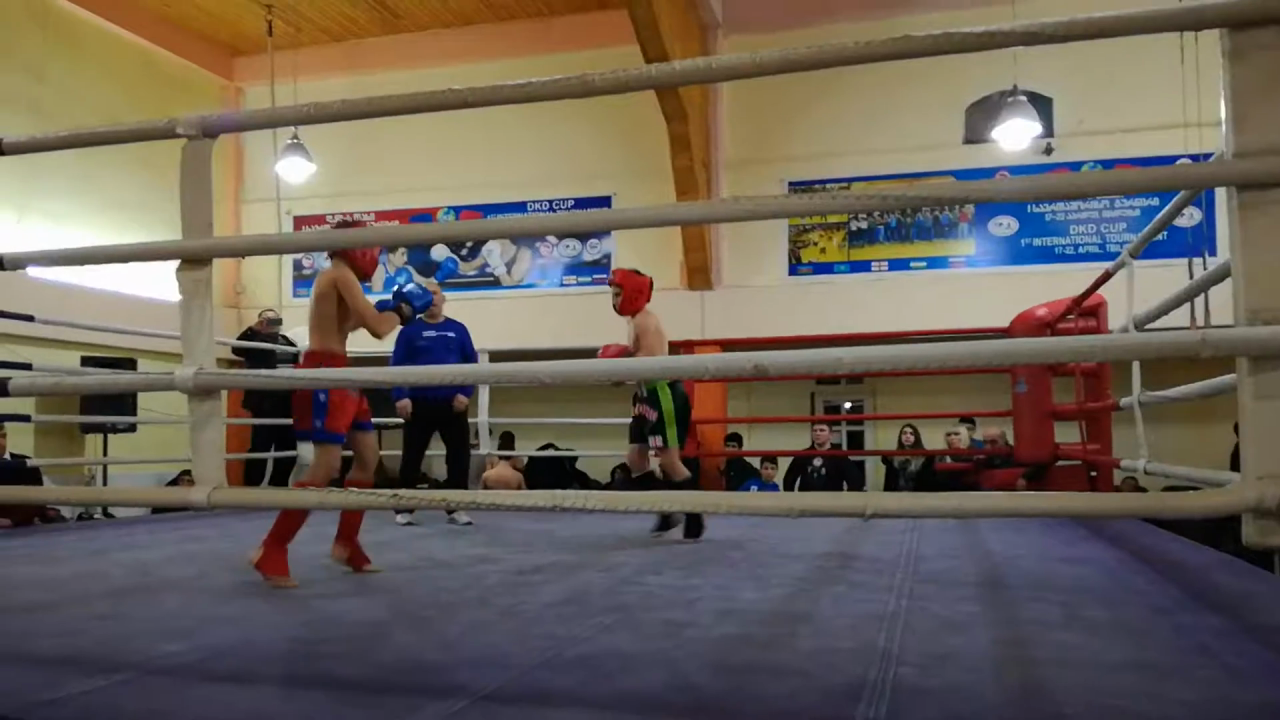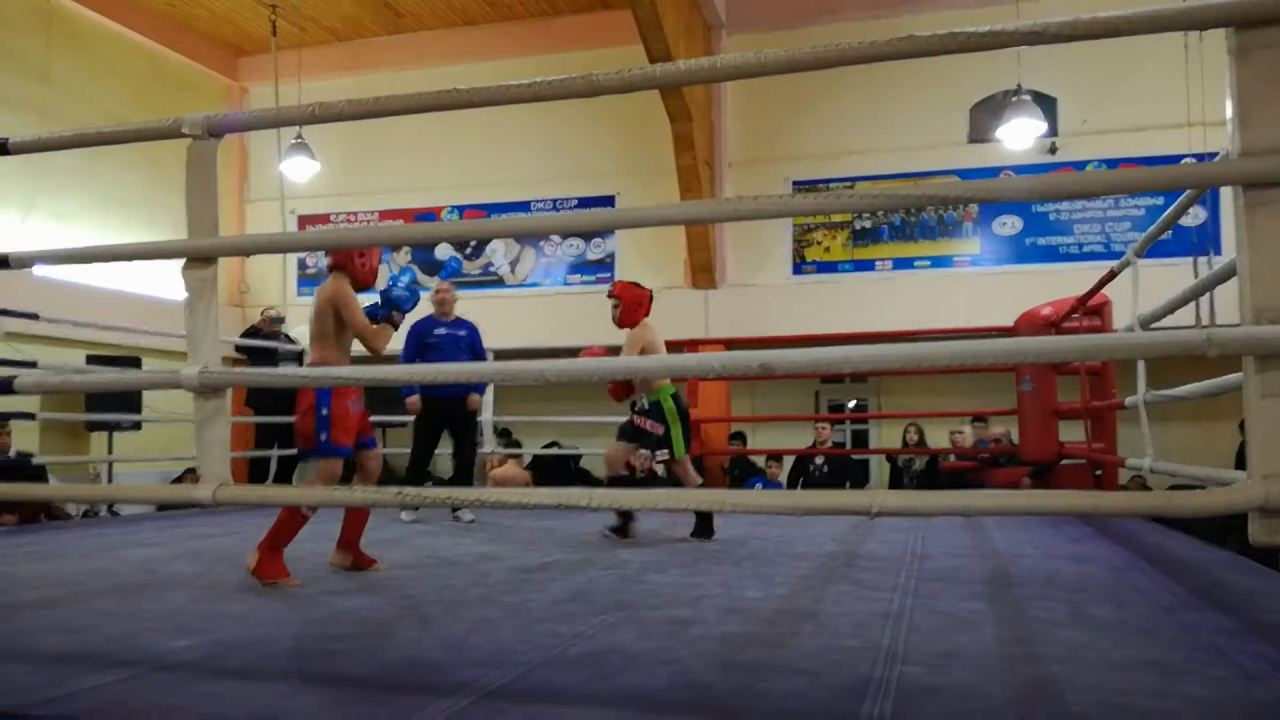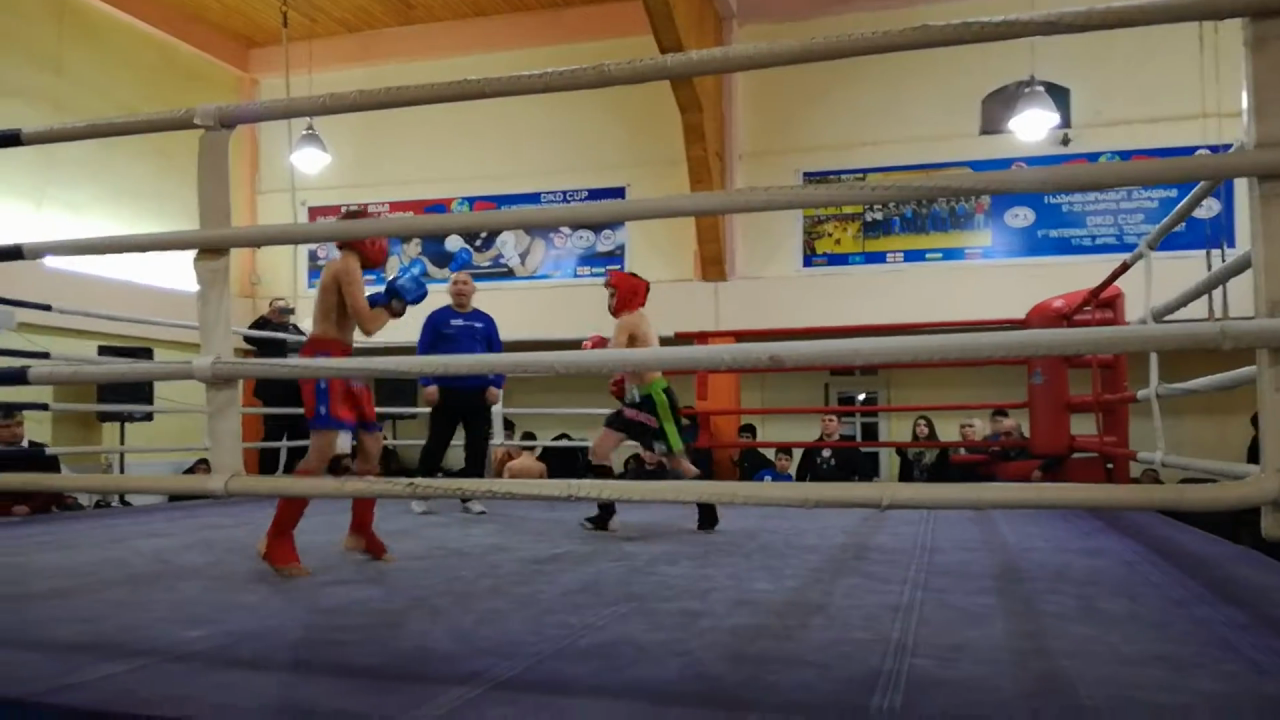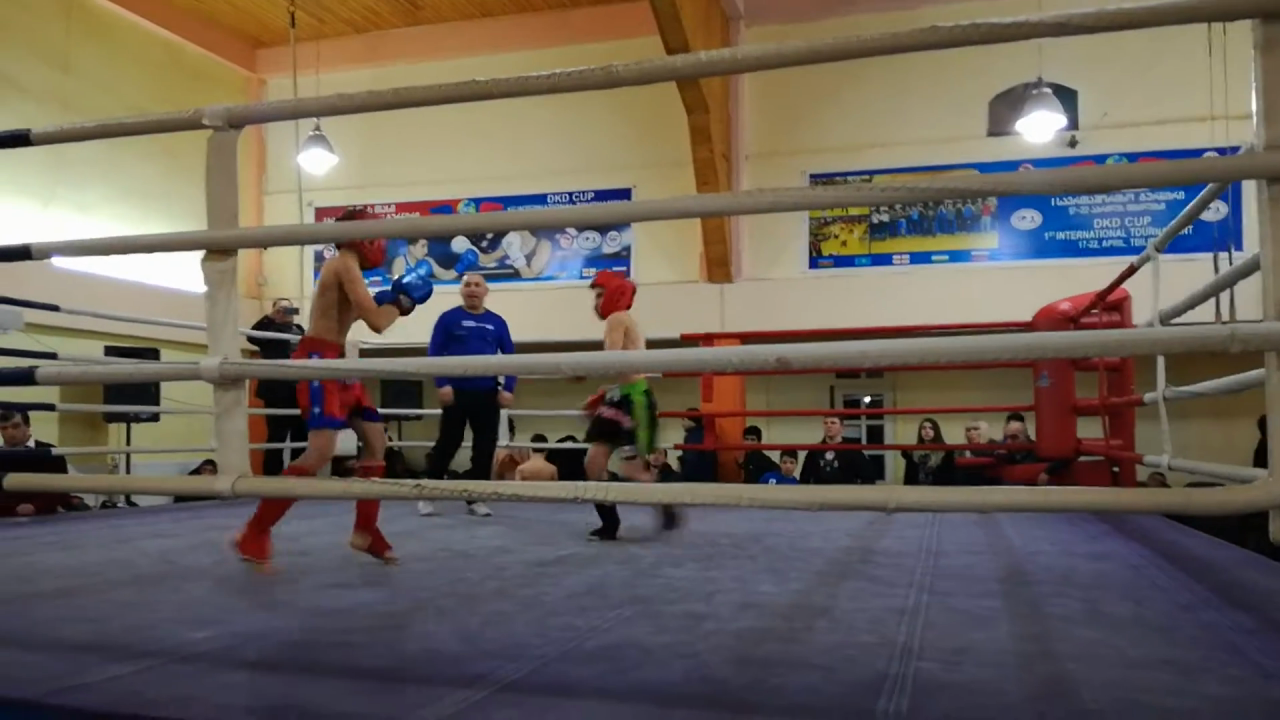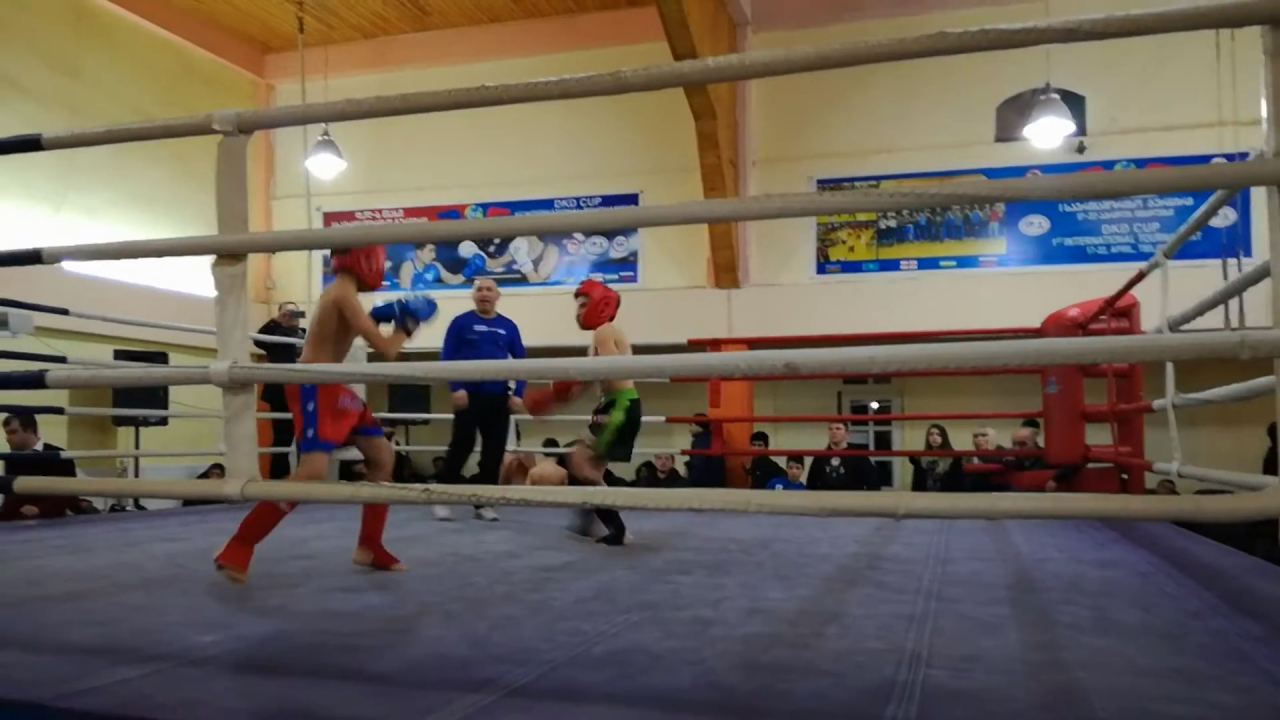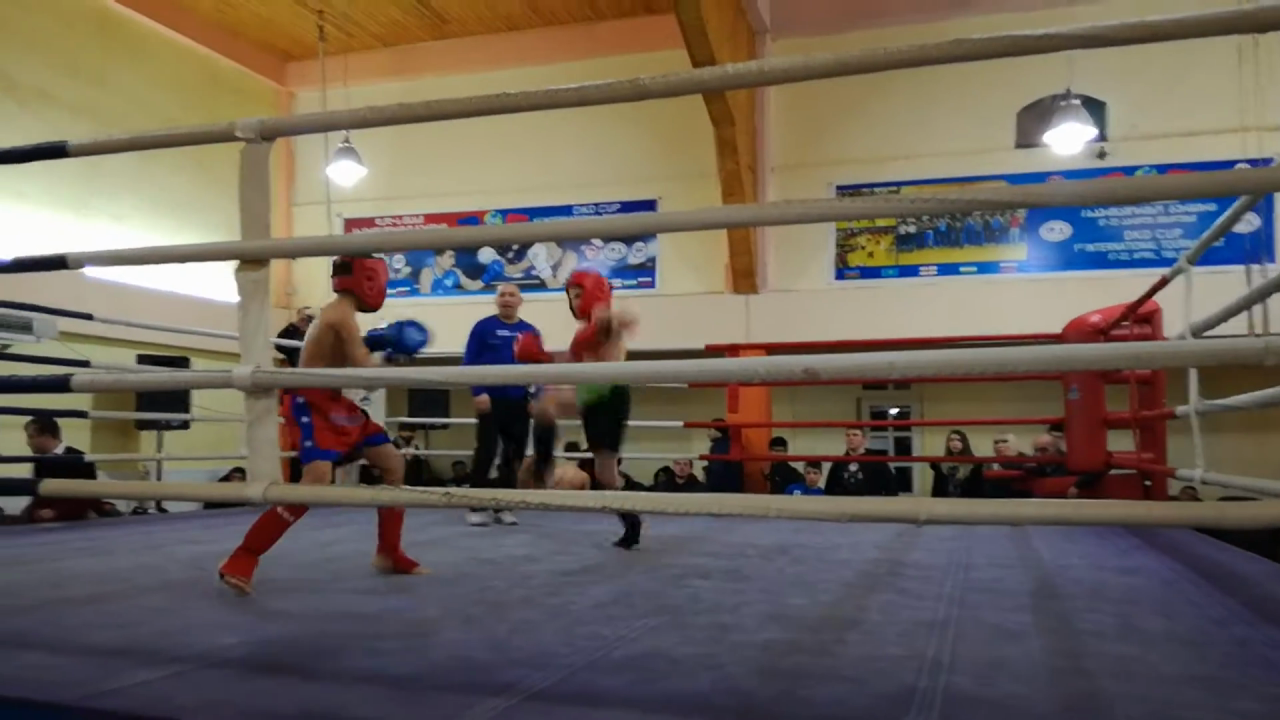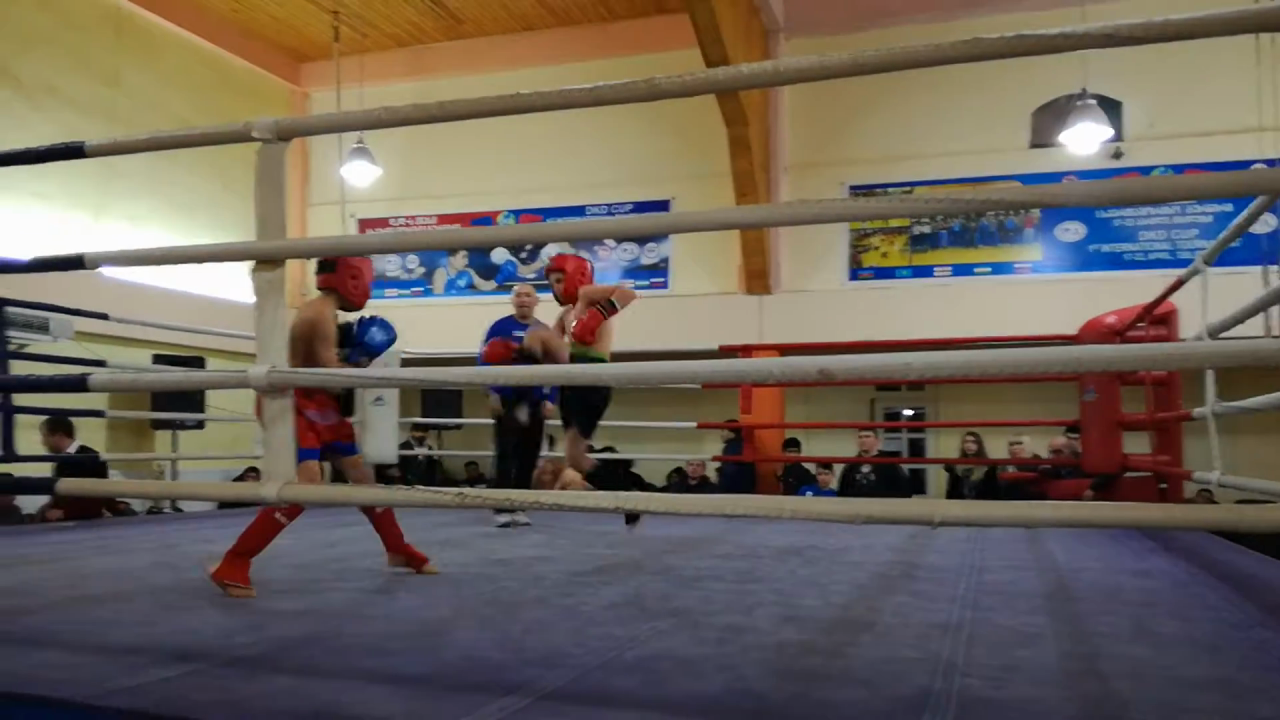
dt=0.1s
person 1, frame 1
left shoulder: (332, 277)
right shoulder: (342, 276)
right elbow: (377, 328)
left wrist: (386, 311)
right wrist: (403, 311)
left hip: (337, 373)
right hip: (325, 373)
left knee: (368, 456)
right knee: (325, 466)
left ankle: (346, 544)
right ankle: (272, 551)
person 1, frame 2
left shoulder: (333, 290)
right shoulder: (341, 290)
right elbow: (376, 345)
left wrist: (379, 315)
right wrist: (393, 317)
left hip: (339, 389)
right hip: (326, 390)
left knee: (372, 464)
right knee: (326, 478)
left ankle: (347, 549)
right ankle: (267, 557)
person 1, frame 3
left shoulder: (341, 267)
right shoulder: (346, 265)
right elbow: (368, 326)
left wrist: (381, 303)
right wrist: (394, 306)
left hip: (341, 362)
right hip: (326, 360)
left knee: (371, 449)
right knee: (322, 452)
left ankle: (361, 533)
right ankle: (278, 541)
person 1, frame 4
left shoulder: (341, 267)
right shoulder: (346, 266)
right elbow: (377, 321)
left wrist: (388, 298)
right wrist: (402, 304)
left hip: (334, 362)
right hip: (320, 361)
left knee: (375, 440)
right knee: (320, 452)
left ankle: (366, 532)
right ankle: (255, 533)
person 1, frame 5
left shoulder: (339, 293)
right shoulder: (345, 295)
right elbow: (386, 350)
left wrist: (379, 318)
right wrist: (407, 326)
left hip: (333, 387)
right hip: (315, 388)
left knee: (383, 457)
right knee: (311, 475)
left ankle: (370, 548)
right ankle: (236, 550)
person 1, frame 6
left shoulder: (339, 312)
right shoulder: (342, 319)
left wrist: (374, 342)
right wrist: (398, 355)
left hip: (333, 403)
right hip: (311, 405)
left knee: (394, 465)
right knee: (317, 483)
left ankle: (390, 554)
right ankle: (240, 561)
person 1, frame 7
left shoulder: (324, 311)
right shoulder: (318, 314)
right elbow: (331, 373)
left wrist: (353, 343)
right wrist: (359, 357)
left hip: (314, 401)
right hip: (291, 401)
left knee: (361, 475)
right knee: (308, 484)
left ankle: (399, 550)
right ankle: (232, 565)
person 2, frame 1
left shoulder: (643, 320)
right shoulder: (637, 321)
left elbow: (651, 361)
left wrist: (619, 359)
right wrist: (619, 360)
left hip: (663, 393)
right hip: (648, 394)
left knee: (669, 461)
right knee: (635, 460)
left ankle: (694, 519)
right ankle: (667, 513)
person 2, frame 2
left shoulder: (638, 334)
right shoulder: (642, 332)
left wrist: (600, 357)
right wrist: (630, 387)
left hip: (664, 406)
right hip: (646, 407)
left knee: (681, 469)
right knee: (613, 458)
left ankle: (705, 523)
right ankle: (625, 520)
person 2, frame 3
left shoulder: (627, 321)
right shoulder: (638, 322)
left wrist: (594, 347)
right wrist: (625, 382)
left hip: (654, 399)
right hip: (635, 399)
left knee: (676, 462)
right knee: (599, 449)
left ankle: (708, 514)
right ankle: (605, 515)
person 2, frame 4
left shoulder: (615, 321)
right shoulder: (625, 323)
right wrist: (605, 394)
left hip: (633, 401)
right hip: (619, 400)
left knee: (633, 472)
right knee: (593, 464)
left ankle: (669, 506)
right ankle: (610, 524)
person 2, frame 5
left shoulder: (605, 332)
right shoulder: (601, 335)
left wrist: (571, 383)
right wrist: (555, 395)
left hip: (622, 407)
right hip: (611, 407)
left knee: (578, 462)
right knee: (592, 472)
left ankle: (592, 515)
right ankle: (616, 529)
person 2, frame 6
left shoulder: (600, 313)
right shoulder: (589, 326)
left elbow: (628, 320)
right elbow: (574, 358)
left wrist: (597, 330)
right wrist: (538, 355)
left hip: (609, 392)
right hip: (597, 396)
left knee: (546, 403)
right knee: (606, 473)
left ankle: (543, 461)
right ankle: (631, 528)
person 2, frame 7
left shoulder: (589, 294)
right shoulder: (565, 315)
left elbow: (628, 294)
left wrist: (601, 313)
right wrist: (509, 349)
left knee: (536, 336)
right knee: (576, 459)
person 3, frame 1
left shoulder: (458, 330)
right shoulder: (409, 331)
left elbow: (472, 364)
right elbow: (396, 366)
left wrist: (466, 393)
right wrist: (400, 397)
left hip: (453, 404)
right hip: (419, 404)
left knee: (460, 456)
right knee: (412, 458)
left ankle: (455, 508)
right ankle: (404, 508)
person 3, frame 2
left shoulder: (469, 328)
right shoulder: (420, 327)
left elbow: (481, 362)
right elbow: (406, 363)
left wrist: (478, 391)
right wrist: (410, 393)
left hip: (463, 401)
right hip: (430, 401)
left knee: (465, 454)
right knee: (421, 454)
left ankle: (459, 505)
right ankle: (409, 505)
person 3, frame 3
left shoulder: (485, 321)
right shoulder: (437, 318)
left elbow: (498, 355)
right elbow: (423, 353)
left wrist: (496, 384)
right wrist: (427, 383)
left hip: (479, 394)
right hip: (446, 392)
left knee: (477, 447)
right knee: (436, 445)
left ankle: (469, 497)
person 3, frame 4
left shoulder: (497, 322)
right shoulder: (448, 319)
left elbow: (509, 356)
right elbow: (435, 353)
left wrist: (508, 388)
right wrist: (442, 384)
left hip: (488, 394)
right hip: (457, 392)
left knee: (485, 448)
right knee: (447, 444)
left ankle: (474, 499)
person 3, frame 5
left shoulder: (508, 327)
right shoulder: (461, 323)
left elbow: (520, 361)
right elbow: (448, 358)
left wrist: (518, 393)
right wrist: (456, 388)
left hip: (499, 399)
right hip: (468, 397)
left knee: (494, 453)
right knee: (460, 448)
left ankle: (483, 503)
person 3, frame 6
left shoulder: (530, 331)
right shoulder: (484, 327)
right elbow: (470, 361)
right wrist: (480, 392)
left hip: (519, 402)
right hip: (490, 400)
left knee: (514, 456)
right knee: (485, 452)
left ankle: (502, 507)
right ankle: (476, 506)
person 3, frame 7
left shoulder: (545, 332)
right shoulder: (500, 328)
right elbow: (486, 362)
left wrist: (550, 399)
right wrist: (493, 392)
left hip: (534, 403)
right hip: (506, 401)
left knee: (527, 457)
right knee: (507, 453)
left ankle: (516, 507)
right ankle: (502, 507)
